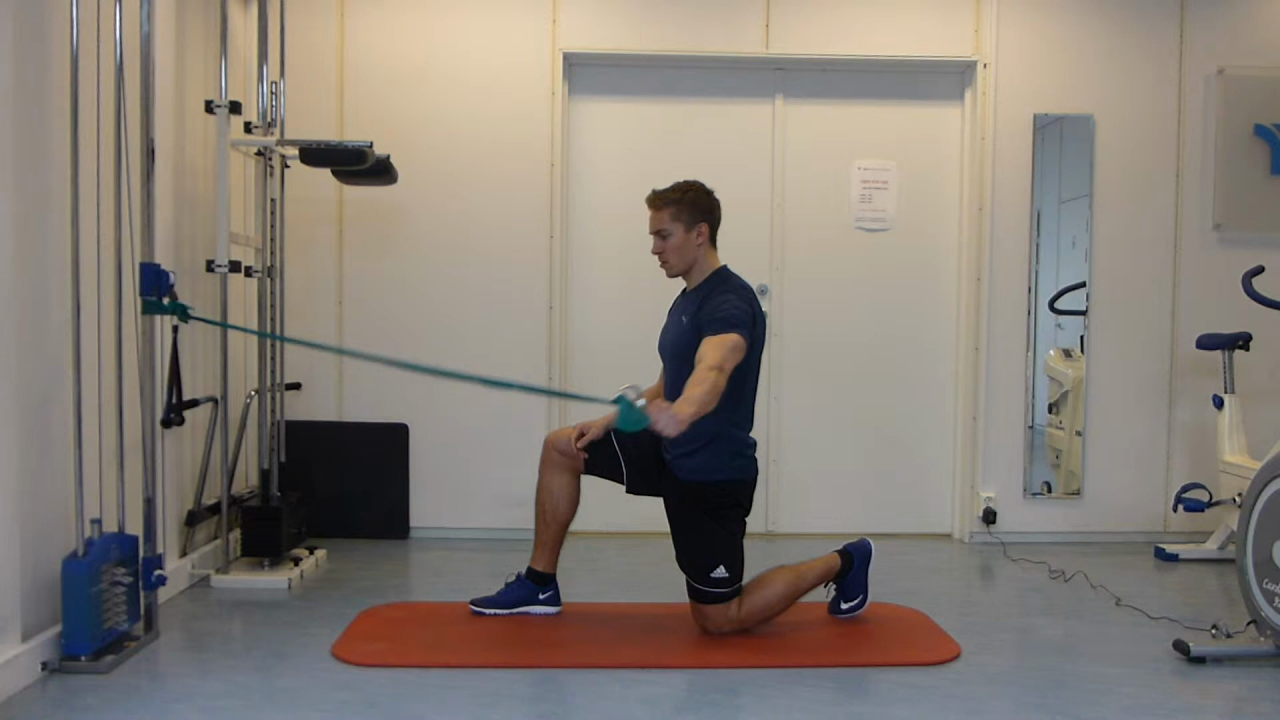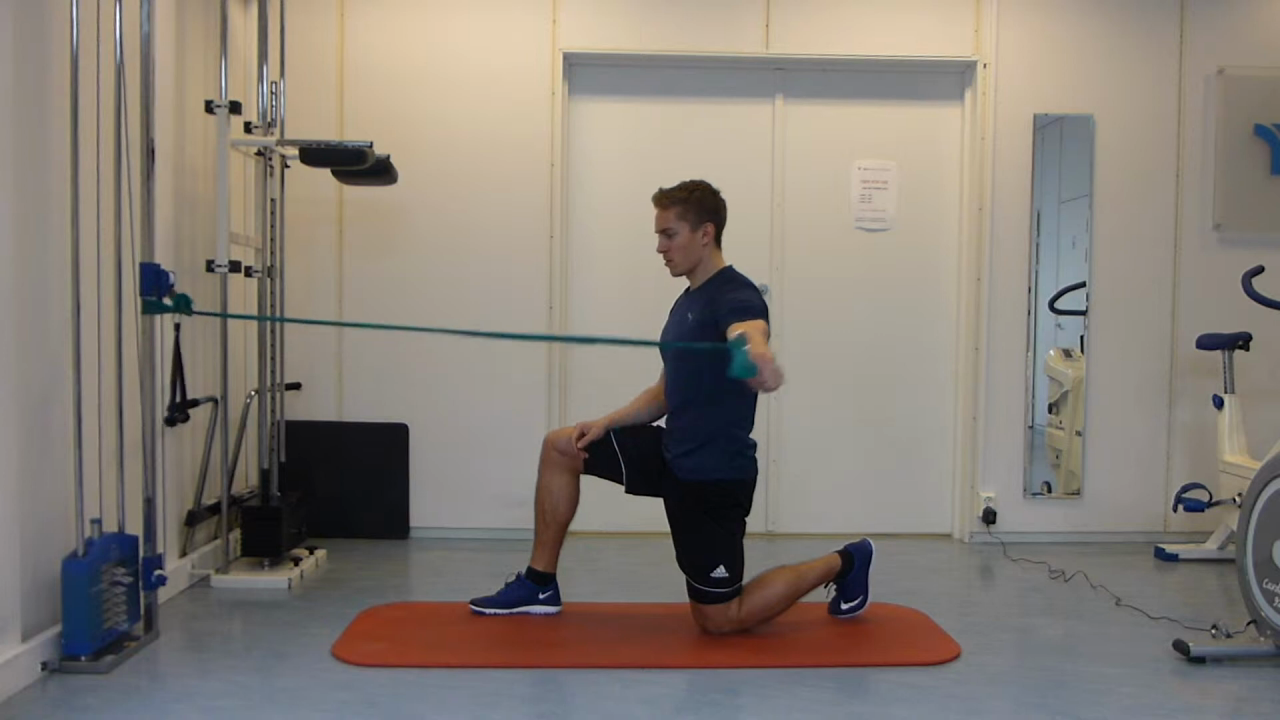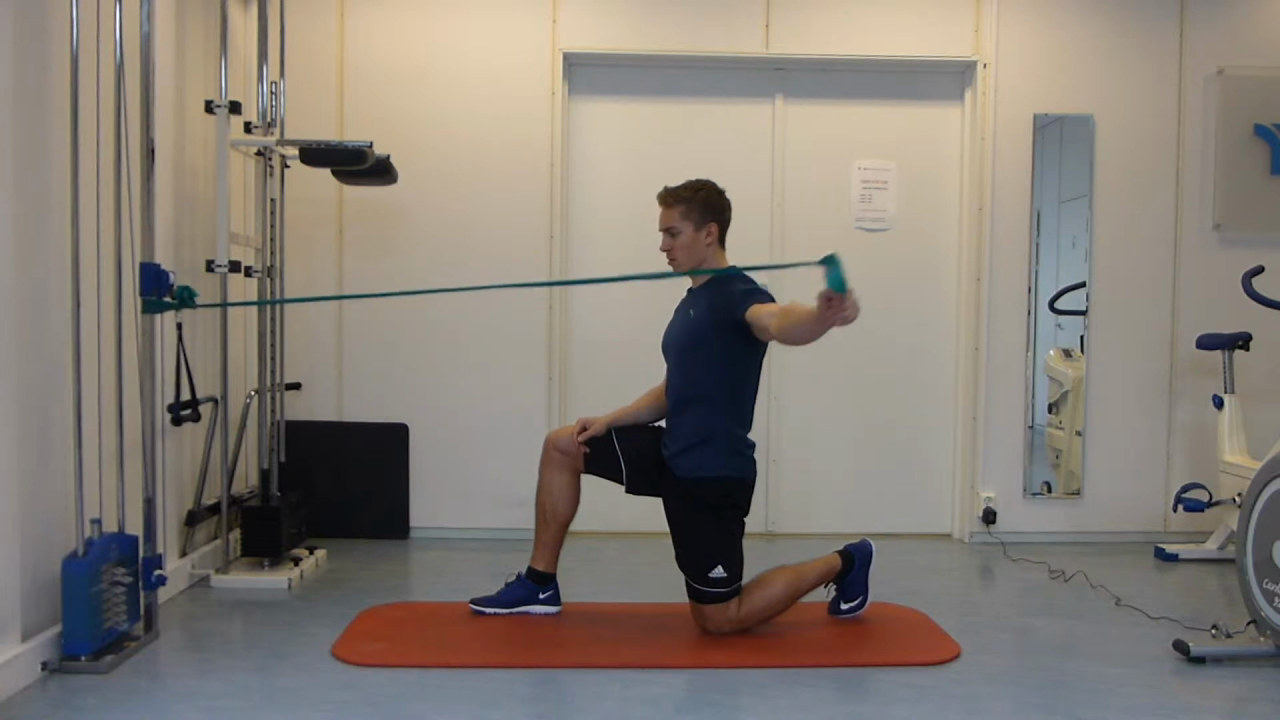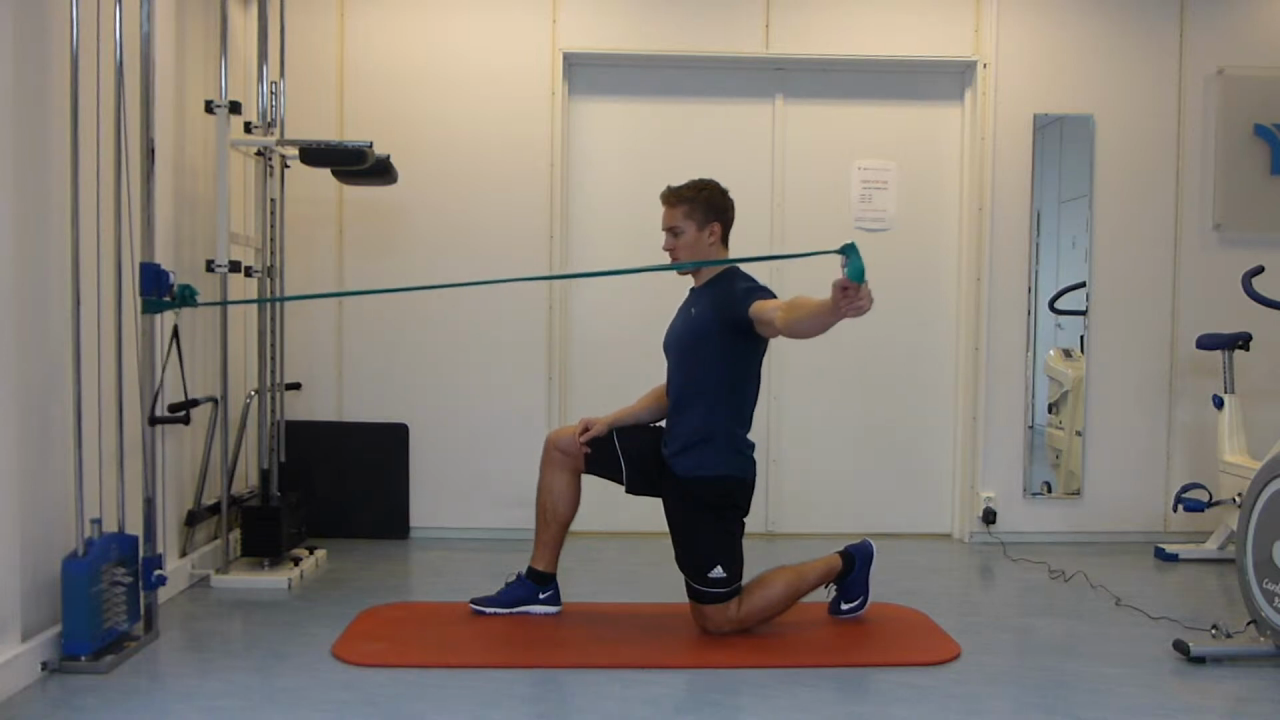
dt=0.4s
person 1, frame 1
left shoulder: (728, 301)
right shoulder: (686, 300)
left elbow: (714, 370)
left wrist: (679, 412)
right wrist: (607, 422)
left hip: (714, 475)
right hip: (674, 457)
left knee: (718, 619)
right knee: (561, 448)
left ankle: (841, 563)
right ankle: (539, 586)
person 1, frame 2
left shoulder: (734, 297)
right shoulder: (688, 301)
left elbow: (754, 340)
left wrist: (762, 364)
right wrist: (607, 422)
left hip: (714, 475)
right hip: (673, 455)
left knee: (719, 618)
right knee: (560, 447)
left ankle: (843, 564)
right ankle: (539, 585)
person 1, frame 3
left shoulder: (736, 295)
right shoulder: (694, 302)
left elbow: (780, 323)
left wrist: (824, 315)
right wrist: (610, 420)
left hip: (713, 475)
right hip: (673, 455)
left knee: (719, 619)
right knee: (562, 447)
left ankle: (842, 564)
right ankle: (539, 585)
person 1, frame 4
left shoulder: (737, 294)
right shoulder: (697, 301)
left elbow: (784, 318)
left wrist: (835, 307)
right wrist: (612, 421)
left hip: (712, 475)
right hip: (673, 454)
left knee: (718, 619)
right knee: (562, 446)
left ankle: (842, 565)
right ankle: (538, 585)
